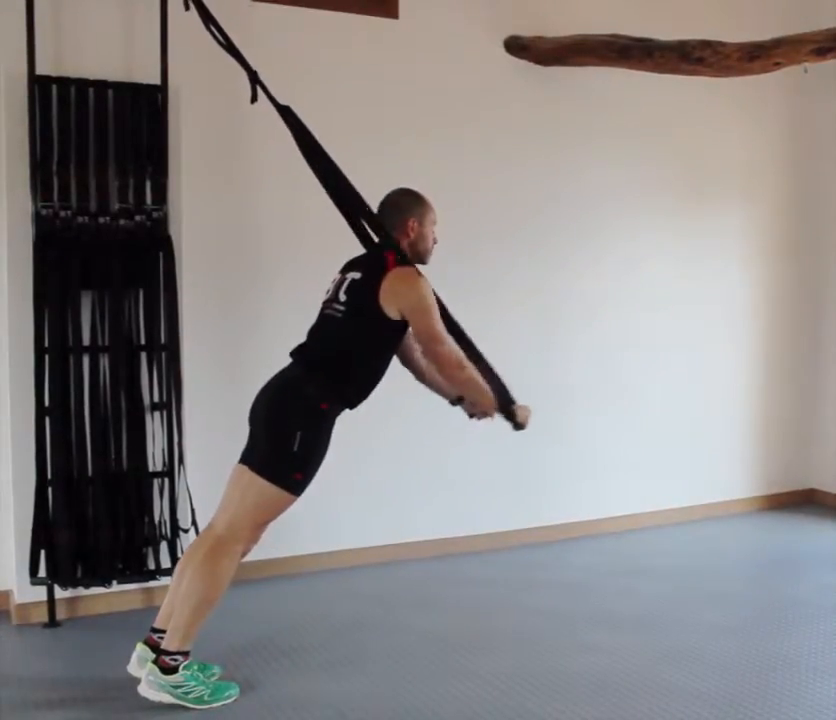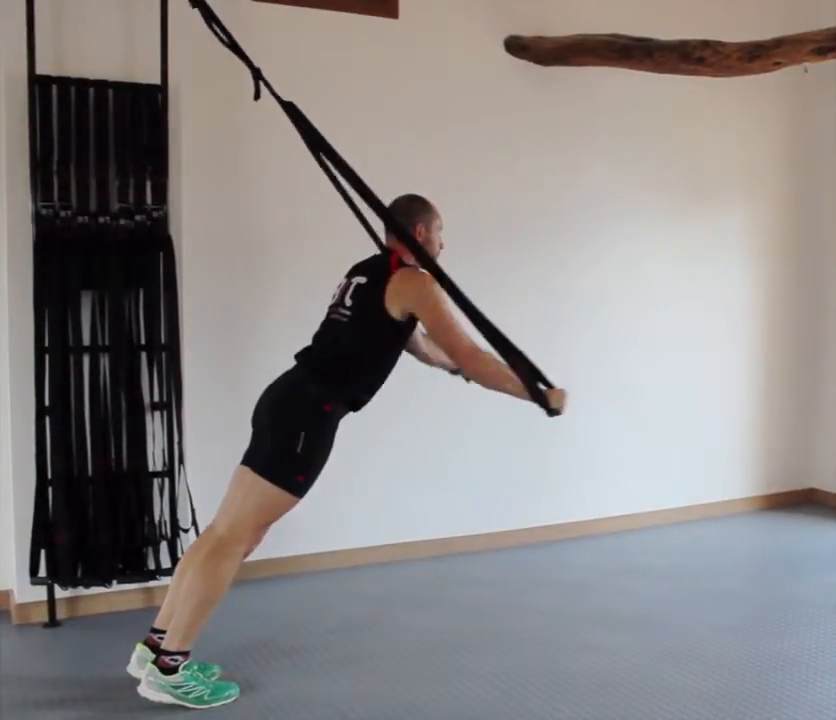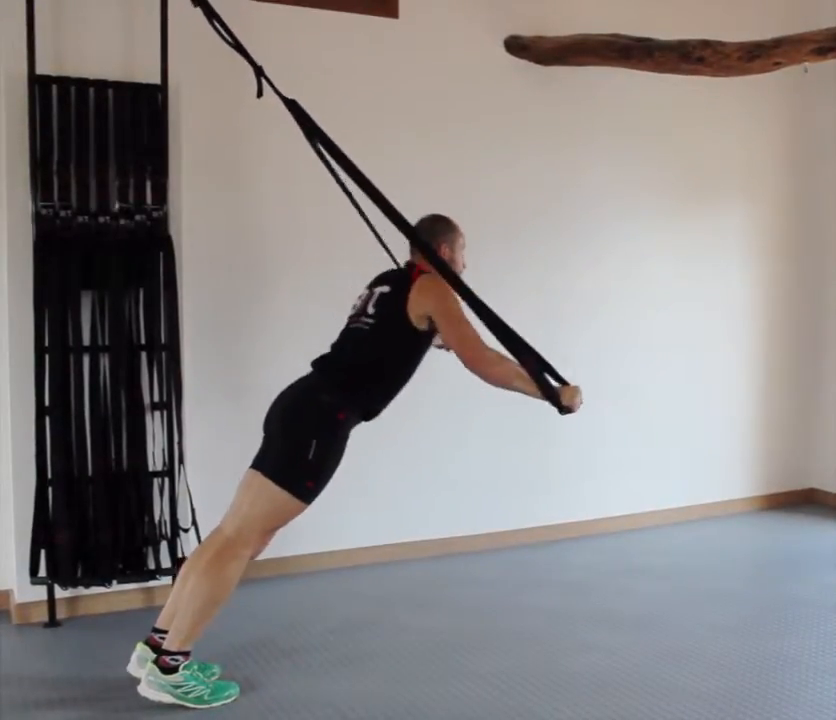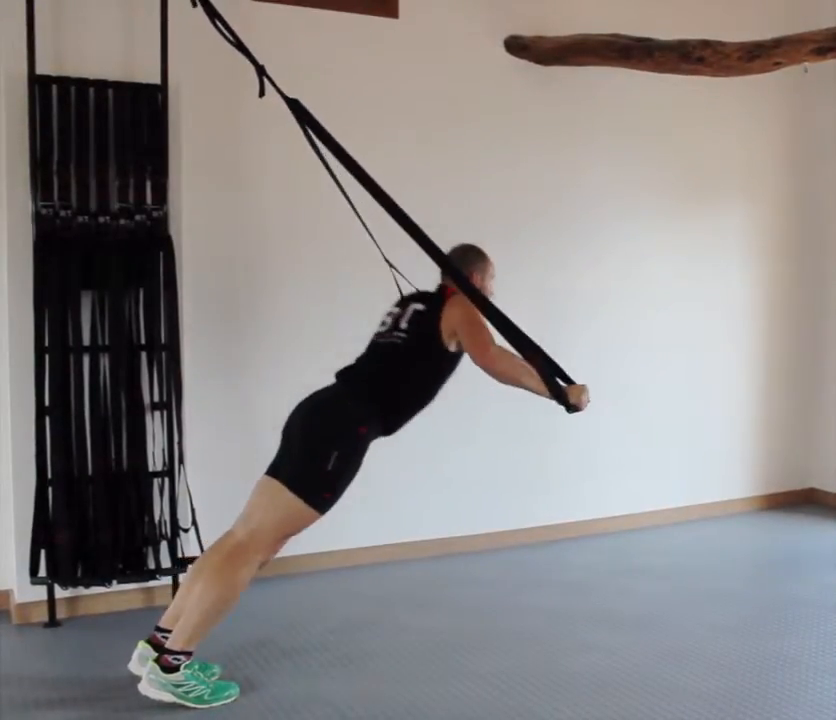
dt=0.2s
person 1, frame 1
left shoulder: (361, 270)
right shoulder: (407, 282)
left elbow: (411, 353)
right elbow: (448, 361)
left wrist: (459, 399)
right wrist: (503, 410)
left hip: (288, 398)
right hip: (304, 411)
left knee: (227, 530)
right knee: (233, 534)
left ankle: (157, 645)
right ankle: (169, 666)
person 1, frame 2
left shoulder: (368, 274)
right shoulder: (412, 281)
left elbow: (414, 342)
right elbow: (466, 354)
left wrist: (457, 368)
right wrist: (540, 394)
left hip: (292, 400)
right hip: (309, 412)
left knee: (228, 531)
right knee: (234, 535)
left ankle: (156, 644)
right ankle: (167, 667)
person 1, frame 3
left shoulder: (390, 283)
right shoulder: (433, 289)
right elbow: (480, 359)
left wrist: (439, 337)
right wrist: (554, 394)
left hip: (303, 406)
right hip: (321, 420)
left knee: (237, 534)
right knee: (242, 538)
left ankle: (157, 645)
right ankle: (169, 666)
person 1, frame 4
left shoulder: (414, 303)
right shoulder: (461, 310)
right elbow: (494, 361)
right wrist: (563, 392)
left hip: (322, 416)
right hip: (341, 431)
left knee: (247, 537)
right knee: (254, 543)
left ankle: (160, 642)
right ankle: (171, 664)
